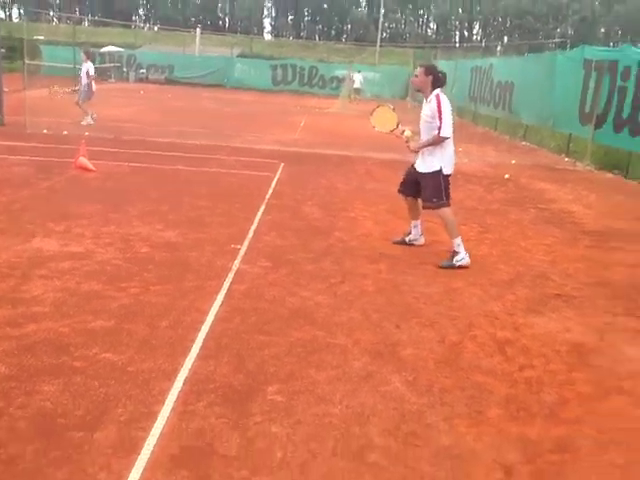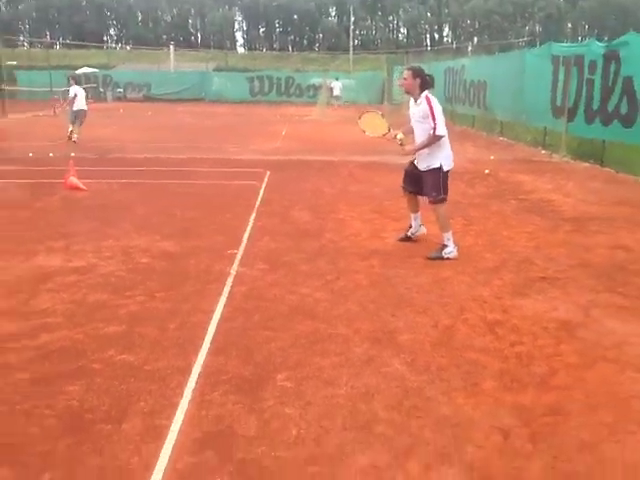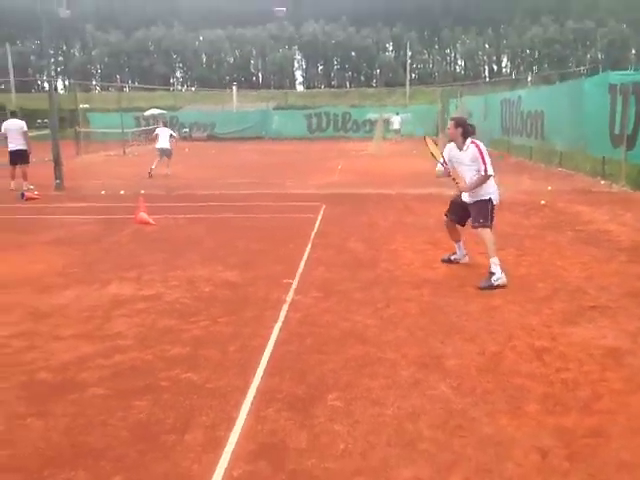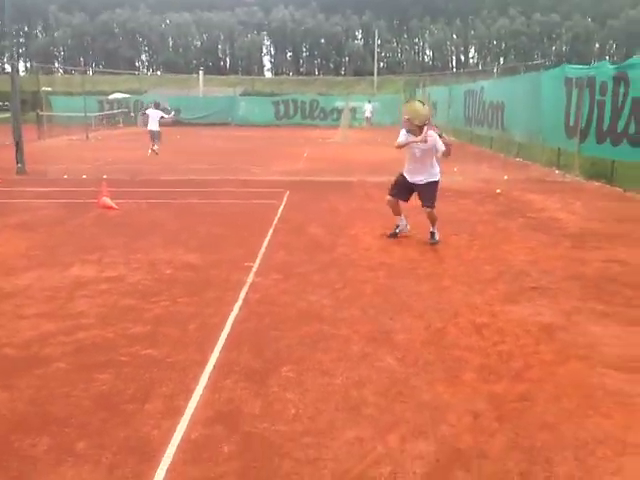
dt=0.4s
person 1, frame 1
left shoulder: (439, 100)
right shoulder: (428, 100)
left elbow: (444, 134)
left wrist: (419, 145)
right wrist: (412, 135)
left hip: (437, 164)
right hip: (424, 161)
left knee: (440, 206)
right knee: (409, 194)
left ankle: (460, 254)
right ankle: (415, 235)
person 1, frame 2
left shoulder: (430, 102)
right shoulder: (413, 102)
left elbow: (439, 133)
left wrist: (414, 148)
right wrist: (400, 133)
left hip: (436, 161)
right hip: (421, 159)
left knee: (436, 202)
right knee: (409, 190)
left ankle: (449, 247)
right ankle: (416, 228)
person 1, frame 3
left shoulder: (476, 147)
right shoulder: (450, 148)
left elbow: (487, 174)
right elbow: (440, 171)
left wrist: (469, 187)
right wrist: (445, 172)
left hip: (484, 195)
right hip: (466, 195)
left knee: (482, 229)
right knee: (449, 221)
left ankle: (497, 274)
right ankle: (460, 254)
person 1, frame 4
left shoulder: (432, 135)
right shoulder: (406, 132)
left elbow: (444, 152)
right elbow: (397, 145)
left wrist: (447, 150)
right wrist: (415, 140)
left hip: (429, 177)
right hip: (409, 175)
left knee: (428, 209)
right knee: (391, 199)
left ankle: (434, 231)
right ankle: (402, 226)
